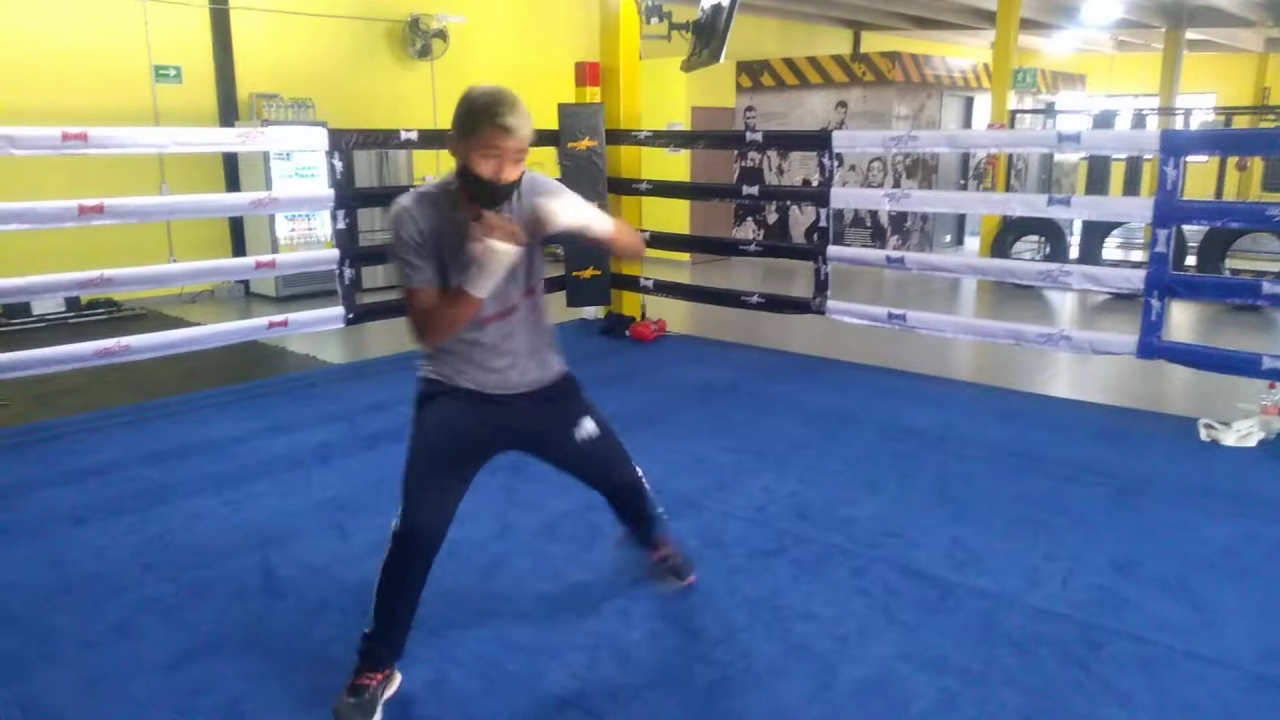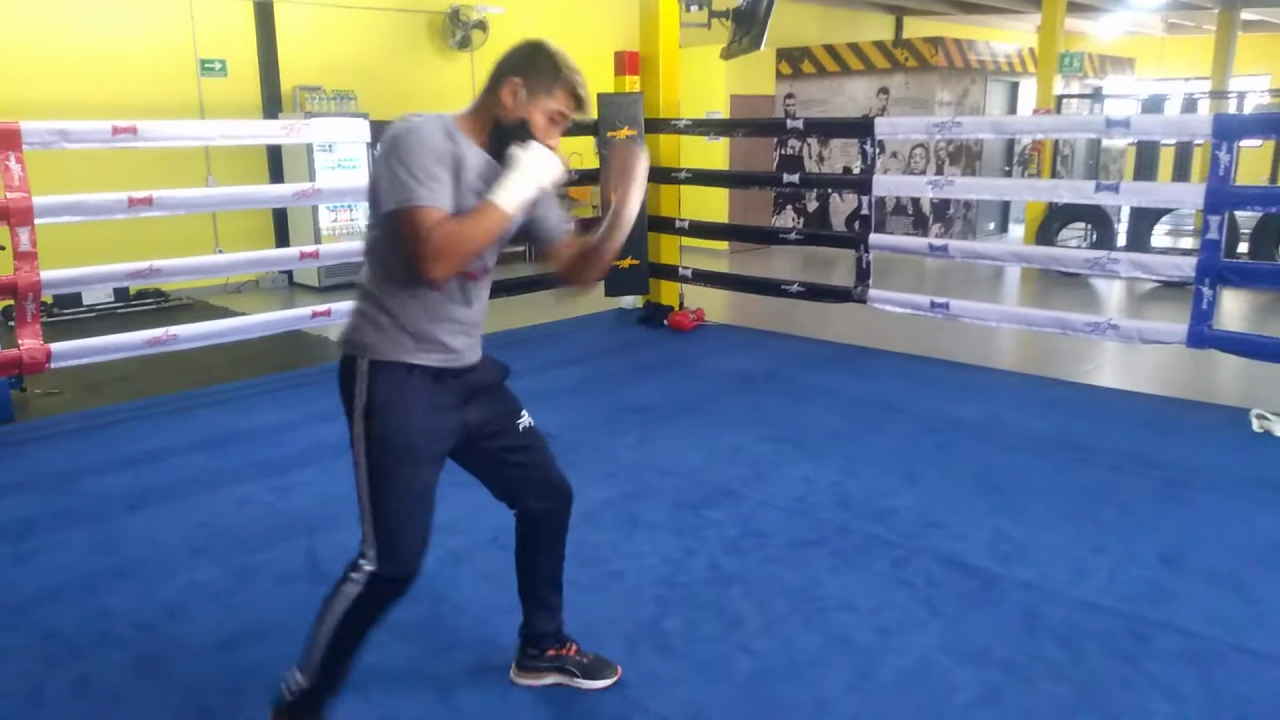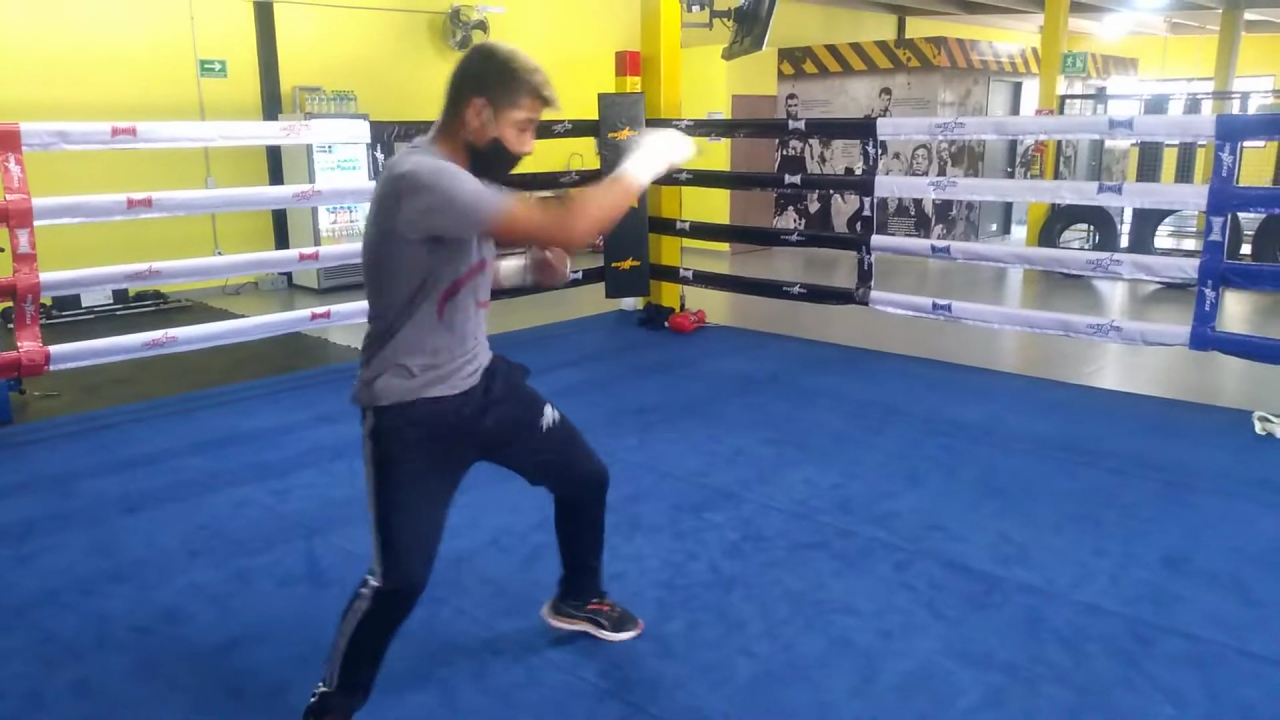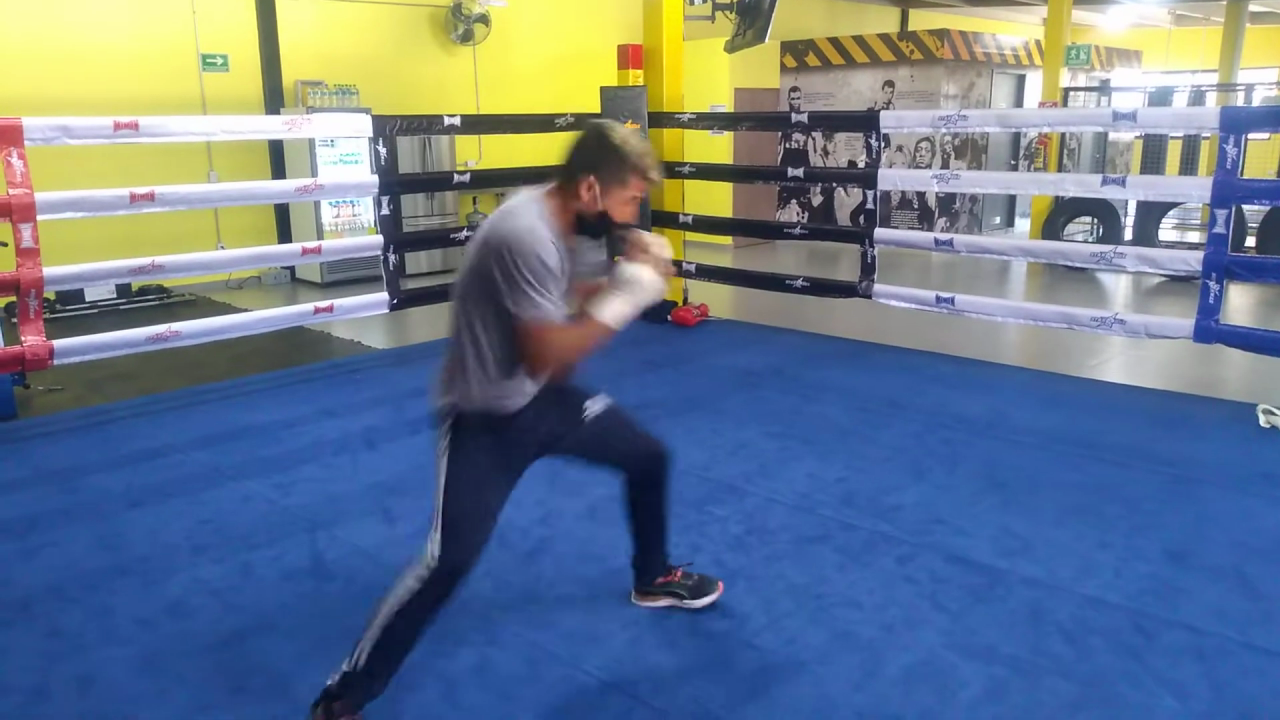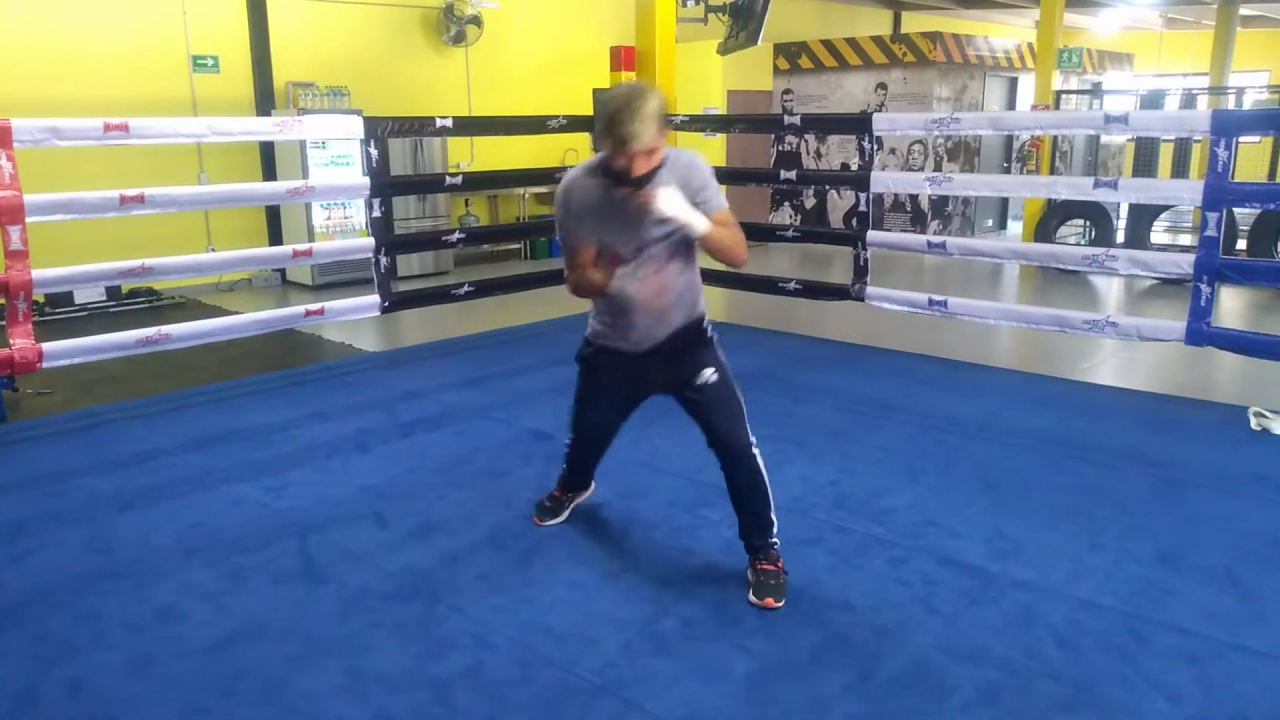
dt=0.5s
person 1, frame 1
left shoulder: (533, 193)
right shoulder: (415, 215)
left elbow: (632, 246)
right elbow: (431, 332)
left wrist: (585, 219)
right wrist: (481, 274)
left hip: (538, 384)
right hip: (457, 393)
left knee: (618, 474)
right knee: (419, 529)
left ankle: (655, 541)
right ankle: (376, 666)
person 1, frame 2
left shoulder: (520, 169)
right shoulder: (420, 137)
left elbow: (580, 271)
right elbow: (434, 259)
left wrist: (624, 206)
right wrist: (516, 190)
left hip: (468, 372)
right hip: (397, 374)
left knee: (548, 498)
right knee: (391, 563)
left ankle: (542, 648)
person 1, frame 3
left shoulder: (469, 175)
right shoulder: (422, 180)
right elbow: (562, 231)
left wrist: (520, 270)
right wrist: (646, 160)
left hip: (480, 379)
right hip: (412, 408)
left knee: (586, 477)
right knee: (400, 577)
left ankle: (577, 598)
person 1, frame 4
left shoulder: (579, 223)
right shoulder: (523, 234)
left elbow: (572, 304)
right elbow: (546, 359)
left wrist: (641, 270)
right wrist: (619, 301)
left hip: (542, 390)
right hip: (484, 412)
left knee: (649, 457)
right knee: (448, 564)
left ankle: (654, 574)
person 1, frame 5
left shoulder: (688, 169)
right shoulder: (578, 189)
left elbow: (736, 253)
right elbow: (579, 279)
left wrist: (689, 217)
right wrist: (624, 285)
left hip: (681, 334)
right hip: (613, 345)
left knee: (735, 444)
right knee: (585, 443)
left ankle: (763, 552)
right ankle: (575, 484)
